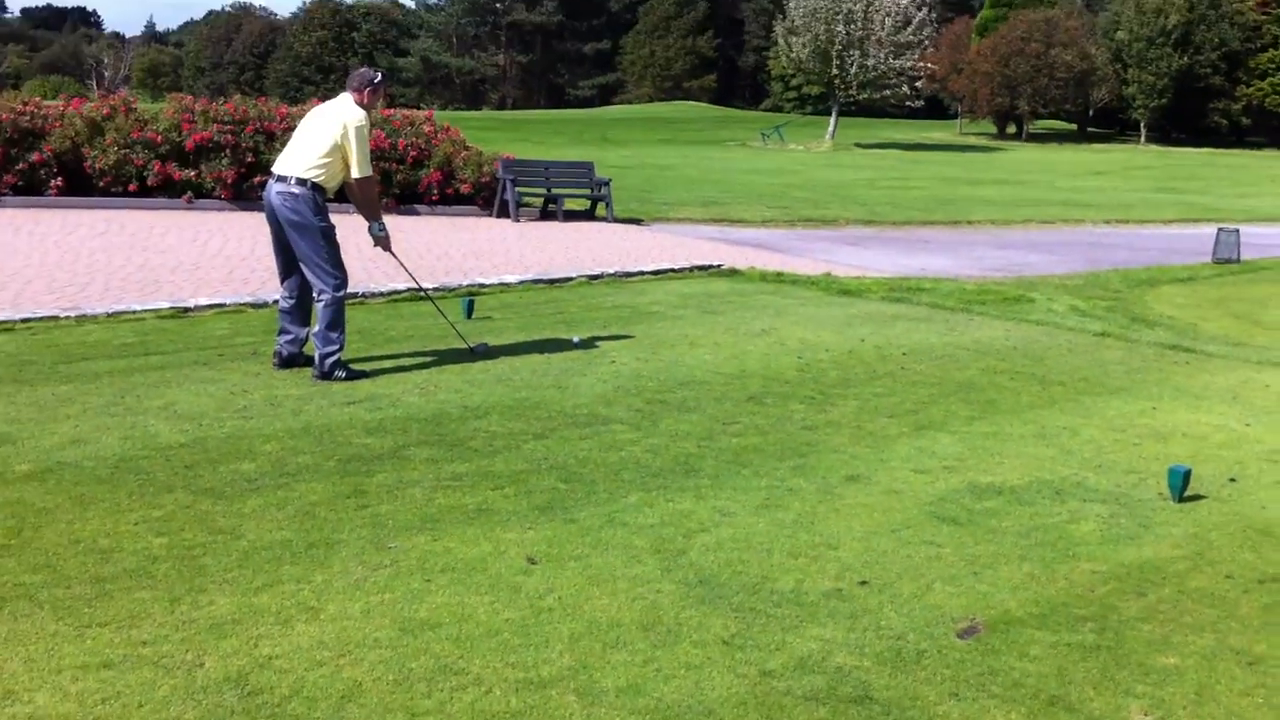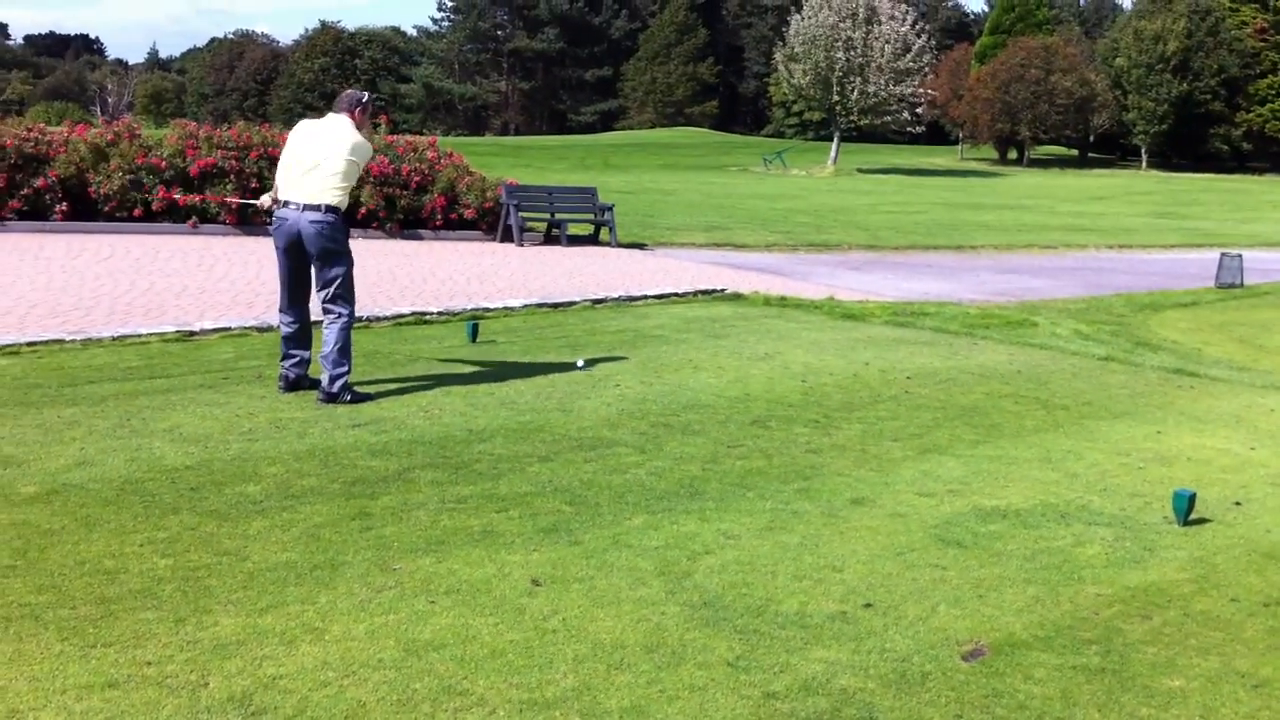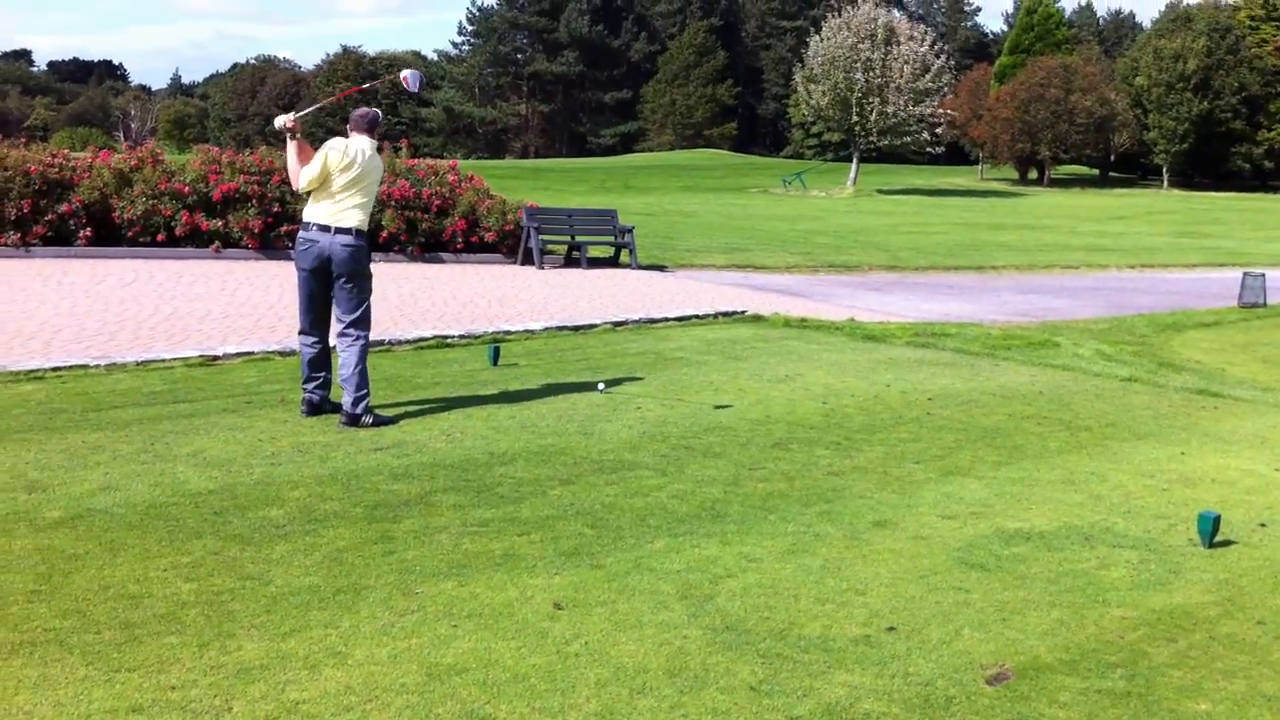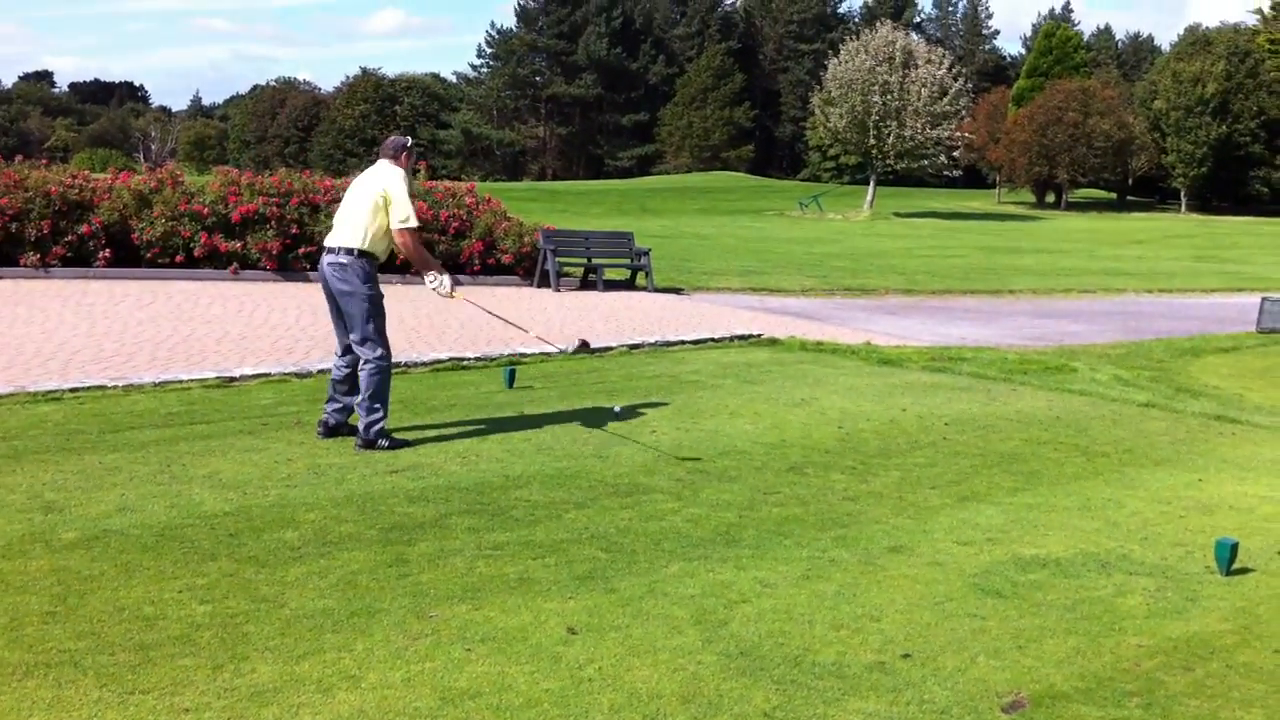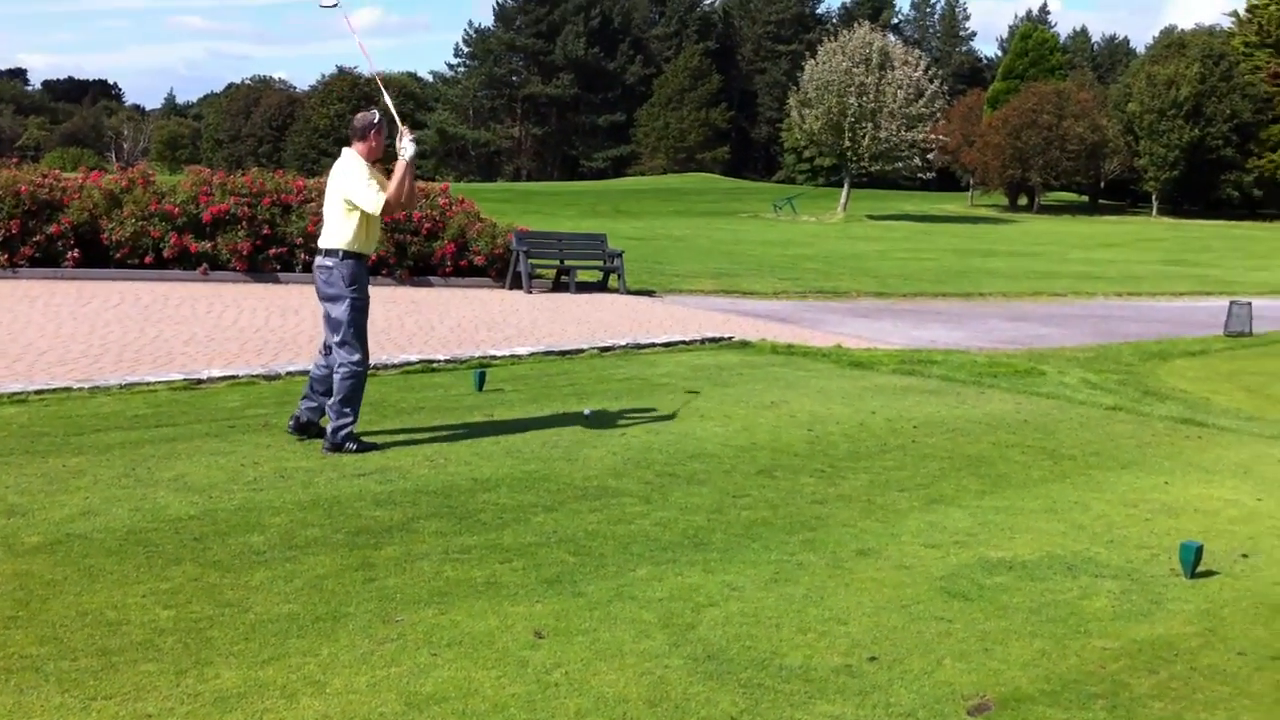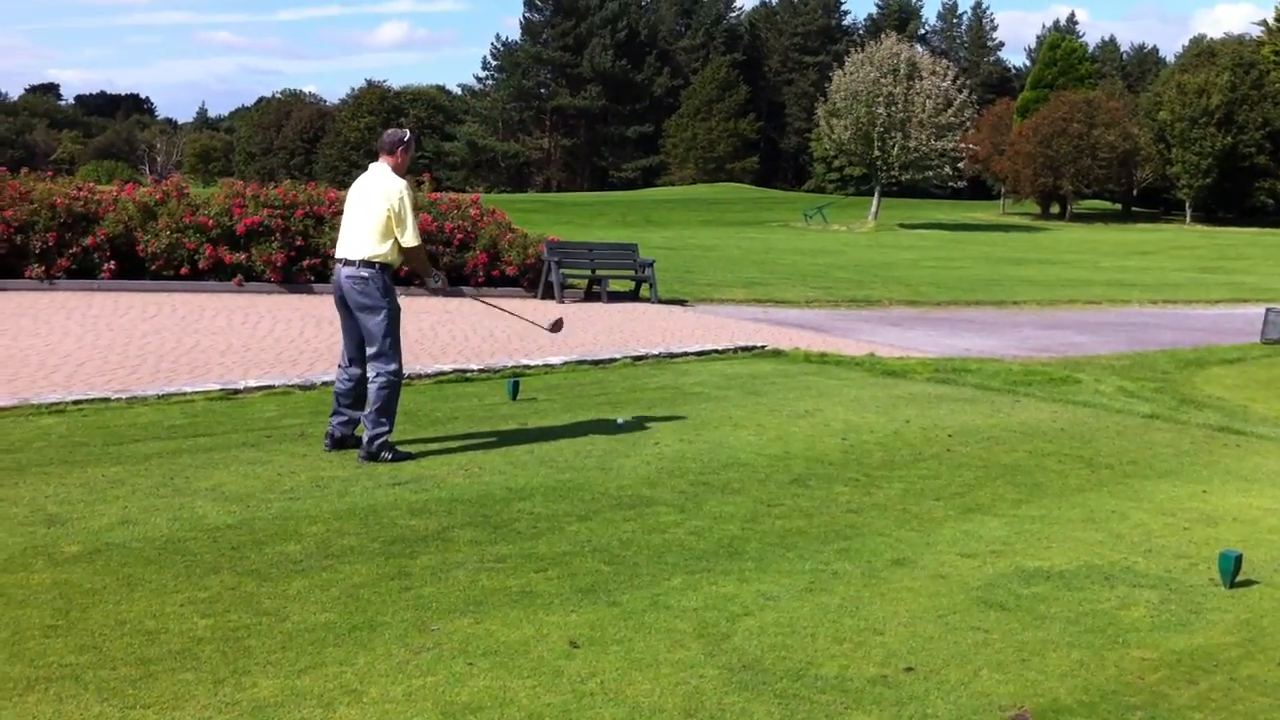
dt=0.5s
person 1, frame 1
left shoulder: (327, 109)
right shoulder: (355, 116)
left elbow: (348, 179)
right elbow: (363, 180)
left wrist: (370, 220)
right wrist: (377, 225)
left hip: (276, 190)
right hip: (299, 196)
left knee: (295, 279)
right knee: (331, 283)
left ankle: (288, 350)
right ankle: (328, 362)
person 1, frame 2
left shoulder: (304, 127)
right shoulder: (361, 146)
left elbow: (283, 175)
left wrist: (274, 198)
left hip: (285, 216)
right hip: (324, 221)
left knee: (292, 304)
right knee: (339, 307)
left ankle: (292, 373)
right ankle: (334, 385)
person 1, frame 3
left shoulder: (339, 147)
right shoulder: (376, 162)
left elbow: (302, 182)
right elbow: (321, 162)
left wrist: (292, 137)
right wrist: (296, 136)
left hip: (311, 239)
right hip: (350, 244)
left knee: (313, 327)
right knee: (353, 329)
left ankle: (314, 397)
right ankle: (355, 408)
person 1, frame 4
left shoulder: (367, 178)
right shoulder: (395, 178)
left elbow: (383, 235)
right elbow: (404, 236)
left wrist: (431, 268)
right wrist: (435, 271)
left hip: (332, 262)
right hip: (353, 264)
left knee: (350, 348)
right knee: (373, 351)
left ankle: (334, 418)
right ankle: (371, 431)
person 1, frame 5
left shoulder: (358, 167)
right shoulder: (353, 169)
left elbow: (406, 198)
right elbow: (386, 208)
left wrist: (403, 159)
right wrist: (403, 163)
left hip: (332, 264)
right hip: (342, 266)
left knee: (333, 349)
right knee: (351, 354)
left ankle: (306, 417)
right ankle: (339, 434)
person 1, frame 6
left shoulder: (362, 182)
right shoulder: (395, 186)
right elbow: (409, 244)
left wrist: (420, 267)
right wrist: (430, 272)
left hip: (343, 272)
right hip: (370, 276)
left knee: (353, 360)
right knee: (385, 365)
left ankle: (340, 431)
right ankle: (375, 443)
